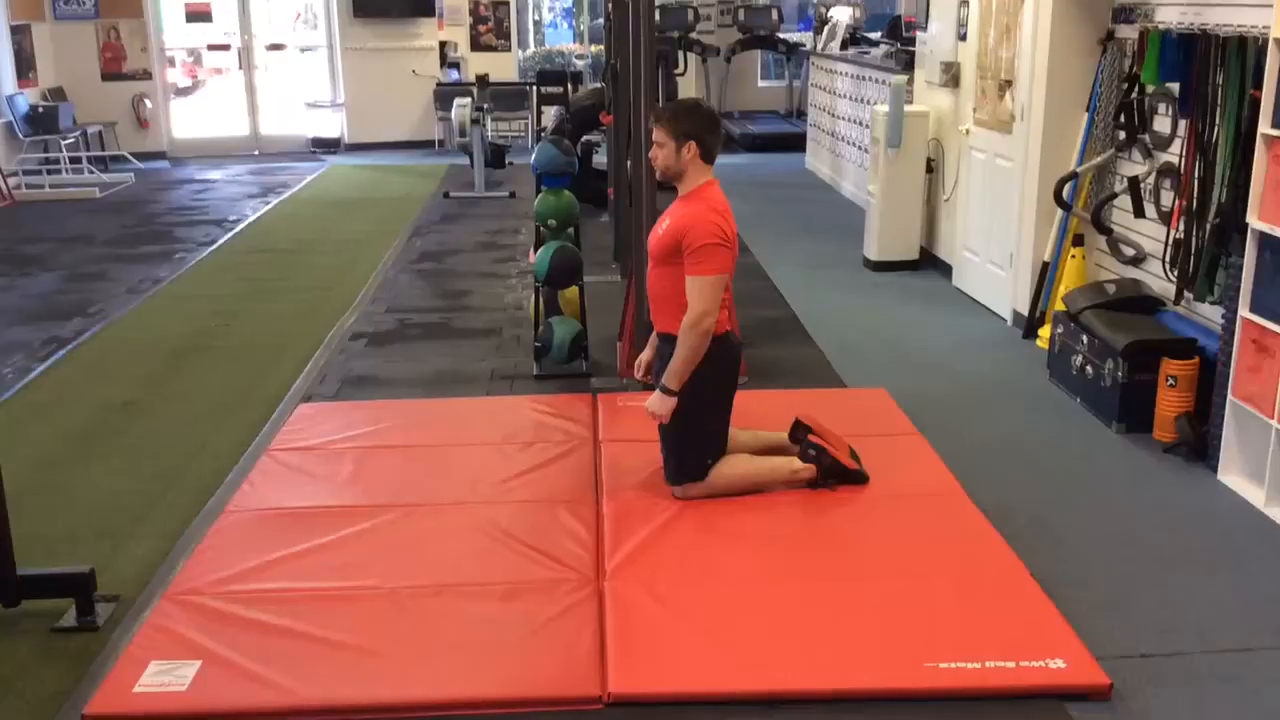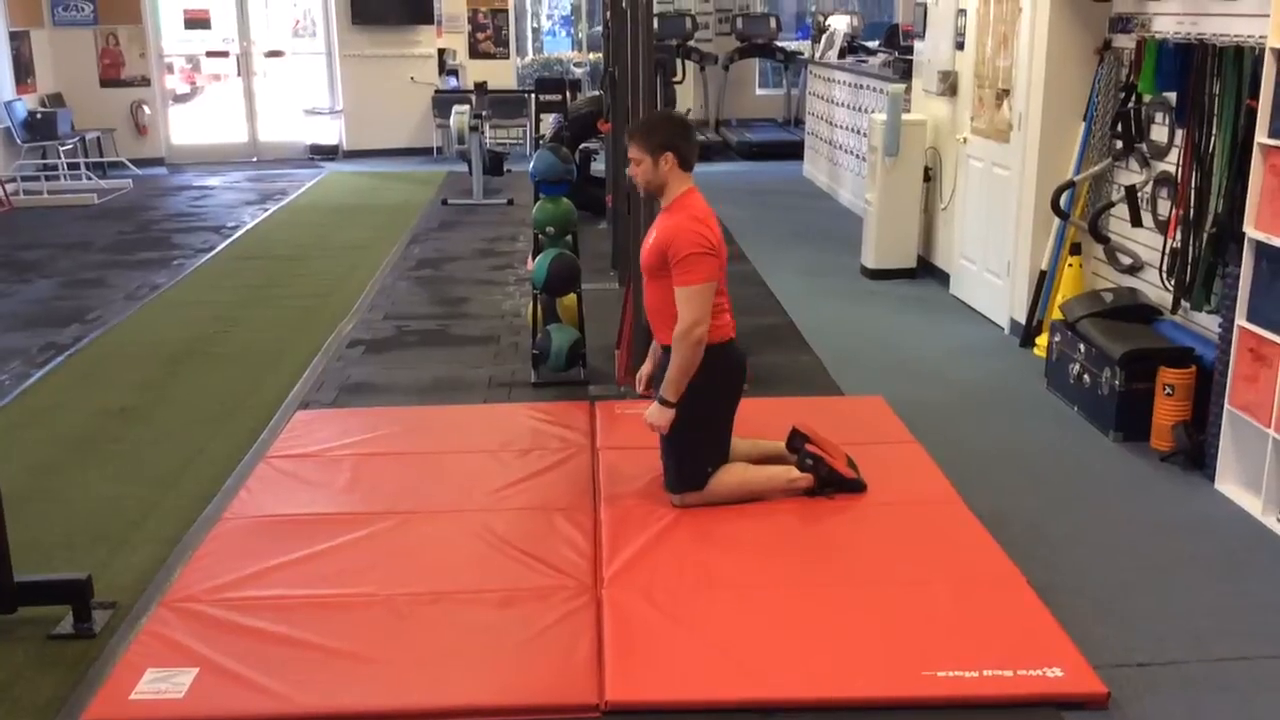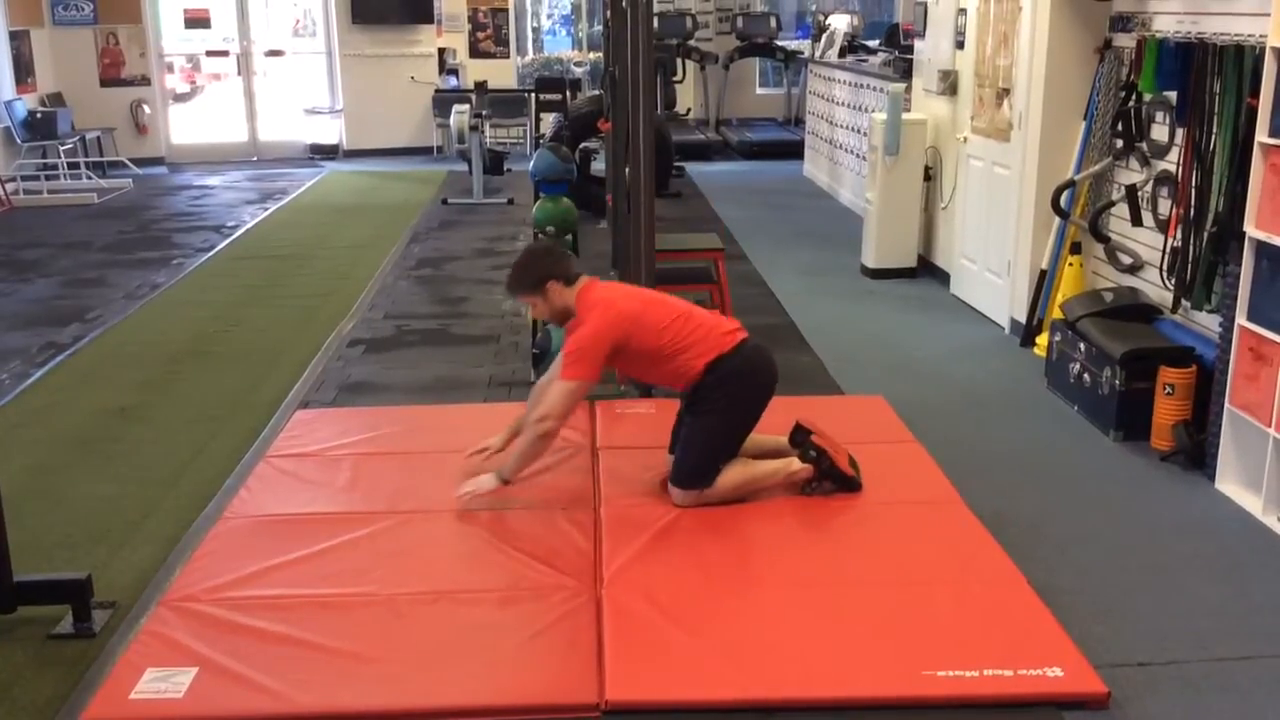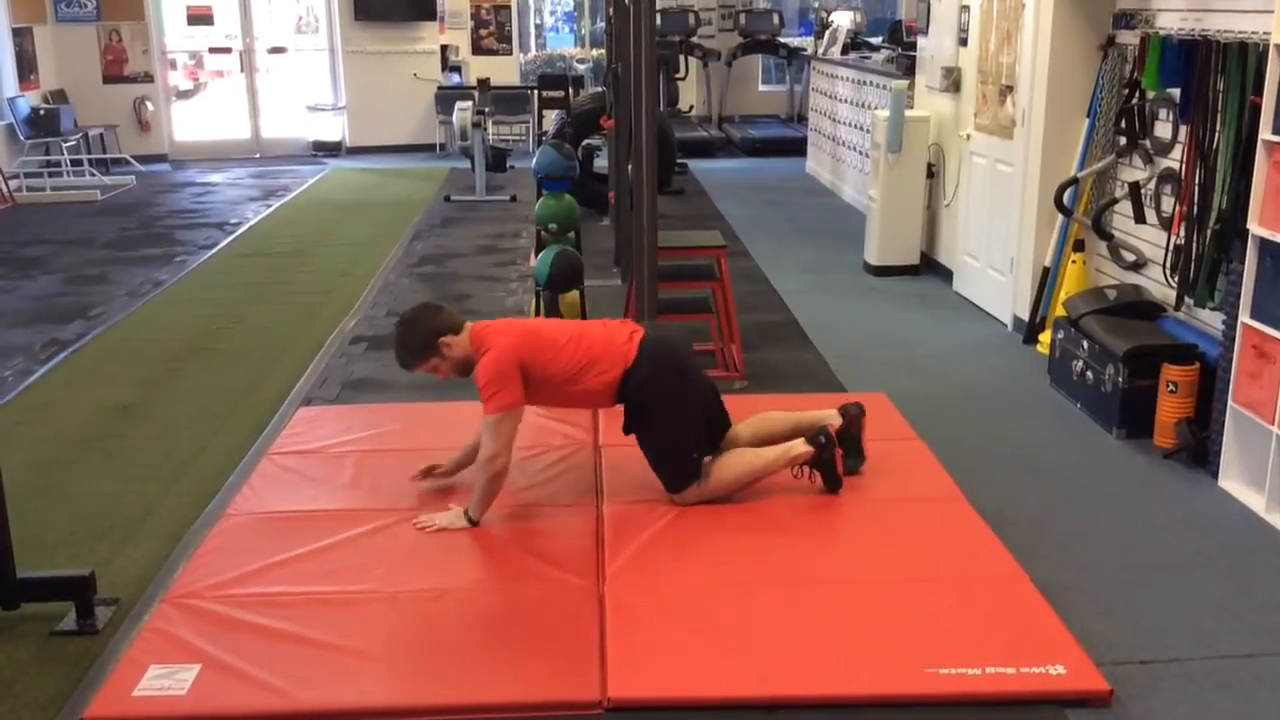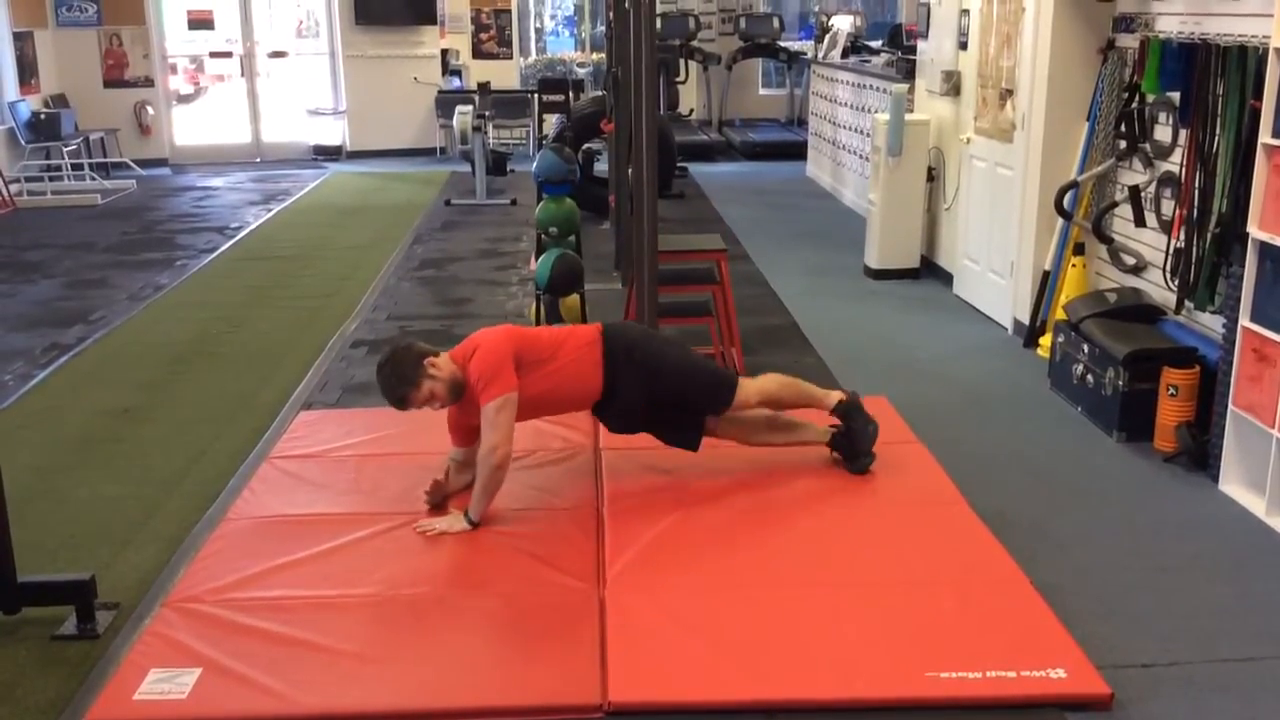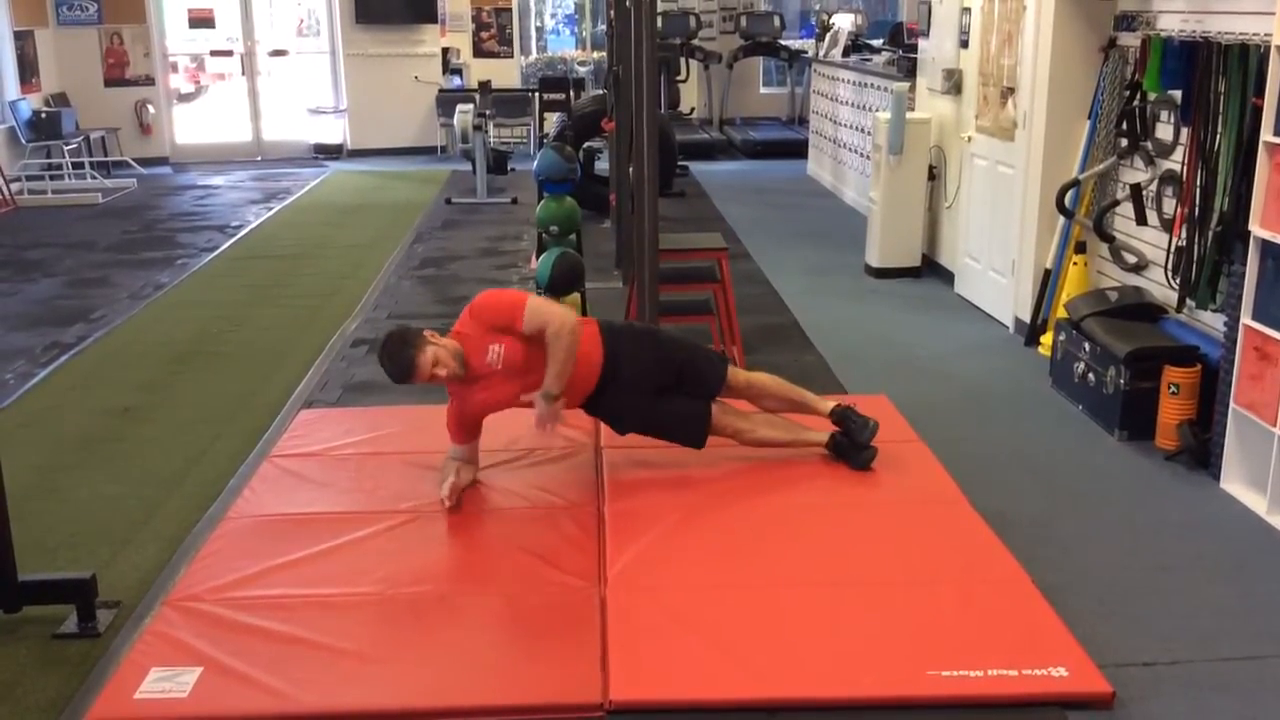
dt=0.7s
person 1, frame 1
left shoulder: (704, 218)
right shoulder: (690, 203)
left elbow: (702, 318)
left wrist: (668, 389)
right wrist: (655, 346)
left hip: (699, 357)
right hip: (681, 348)
left knee: (688, 482)
left ankle: (809, 466)
right ankle: (798, 441)
person 1, frame 2
left shoulder: (687, 228)
right shoulder: (678, 211)
left elbow: (693, 329)
left wrist: (666, 401)
right wrist: (653, 360)
left hip: (708, 364)
right hip: (697, 358)
left knee: (685, 490)
right knee: (700, 452)
left ankle: (807, 475)
right ankle: (792, 449)
person 1, frame 3
left shoulder: (595, 324)
right shoulder: (594, 302)
left elbow: (548, 421)
right elbow: (551, 382)
left wrist: (500, 478)
right wrist: (506, 437)
left hip: (736, 374)
right hip: (728, 364)
left knee: (686, 491)
right knee: (685, 458)
left ankle: (806, 466)
right ankle: (795, 445)
person 1, frame 4
left shoulder: (493, 361)
right shoulder: (489, 345)
left elbow: (496, 459)
right elbow: (494, 431)
left wrist: (469, 515)
right wrist: (453, 466)
left hip: (650, 375)
right hip: (650, 357)
left knee: (689, 488)
right knee: (731, 438)
left ankle: (804, 448)
right ankle: (837, 420)
person 1, frame 5
left shoulder: (486, 355)
right shoulder: (462, 405)
left elbow: (496, 453)
right elbow: (464, 461)
left wrist: (471, 517)
right wrist: (444, 487)
left hip: (621, 356)
right hip: (613, 402)
left knee: (742, 397)
right knee: (725, 427)
left ankle: (834, 400)
right ankle: (832, 435)
person 1, frame 6
left shoulder: (481, 313)
right shoulder: (465, 402)
left elbow: (564, 322)
right elbow: (464, 457)
left wrist: (552, 393)
right wrist: (453, 479)
left hip: (617, 351)
right hip: (608, 399)
left knee: (738, 382)
right knee: (726, 423)
left ankle: (831, 409)
right ankle: (829, 441)
